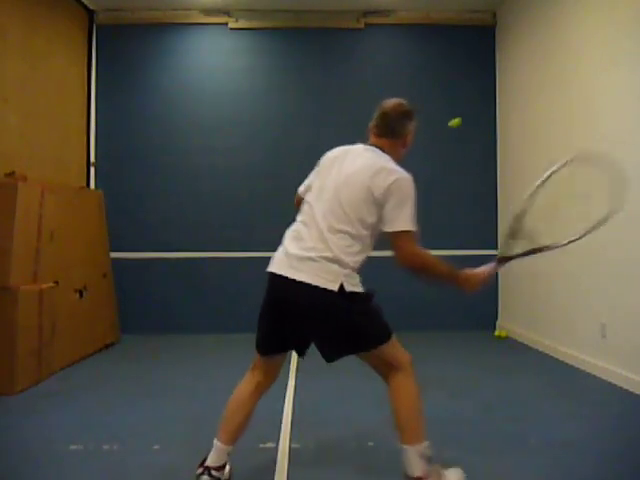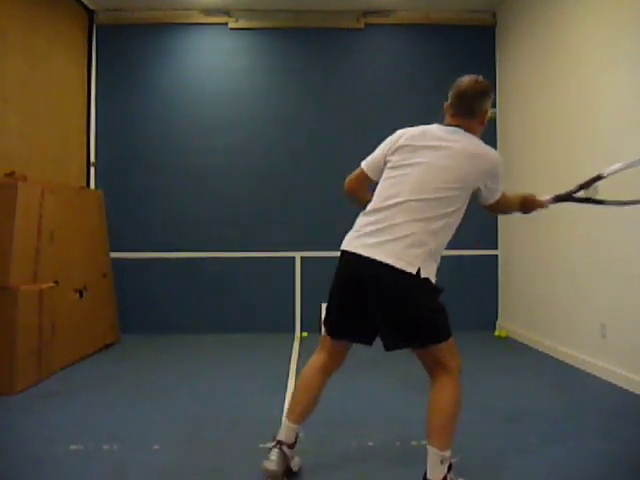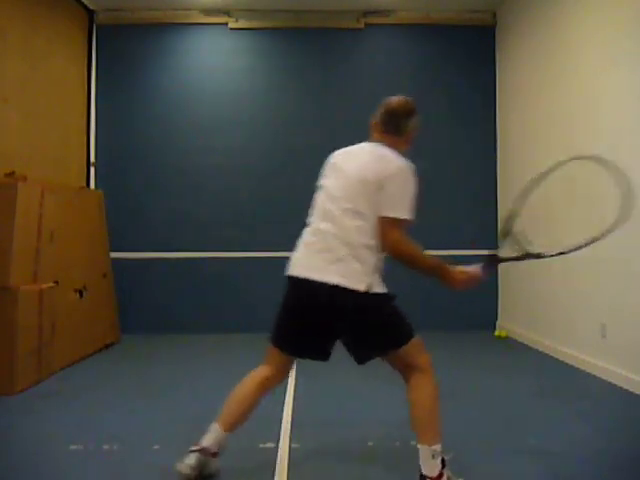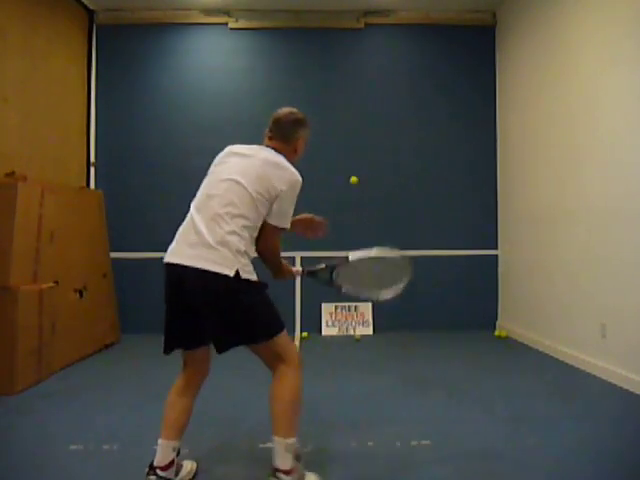
dt=0.5s
person 1, frame 1
left shoulder: (333, 155)
right shoulder: (397, 179)
right elbow: (409, 256)
right wrist: (461, 277)
left hip: (283, 274)
right hip: (329, 287)
left knee: (260, 374)
right knee: (399, 367)
person 1, frame 2
left shoulder: (405, 136)
right shoulder: (486, 159)
left elbow: (353, 187)
right elbow: (499, 207)
right wrist: (528, 202)
left hip: (356, 254)
right hip: (403, 272)
left knee: (328, 356)
right knee: (447, 370)
person 1, frame 3
left shoulder: (339, 156)
right shoulder: (398, 169)
right elbow: (393, 243)
right wrist: (447, 273)
left hip: (303, 278)
right hip: (353, 288)
left knee: (271, 371)
right knee: (418, 368)
person 1, frame 4
left shoulder: (230, 152)
right shoulder: (288, 176)
right elbow: (267, 245)
left wrist: (289, 223)
right wrist: (282, 270)
left hip: (179, 264)
right hip: (223, 274)
left knee: (193, 371)
right knee: (286, 361)
